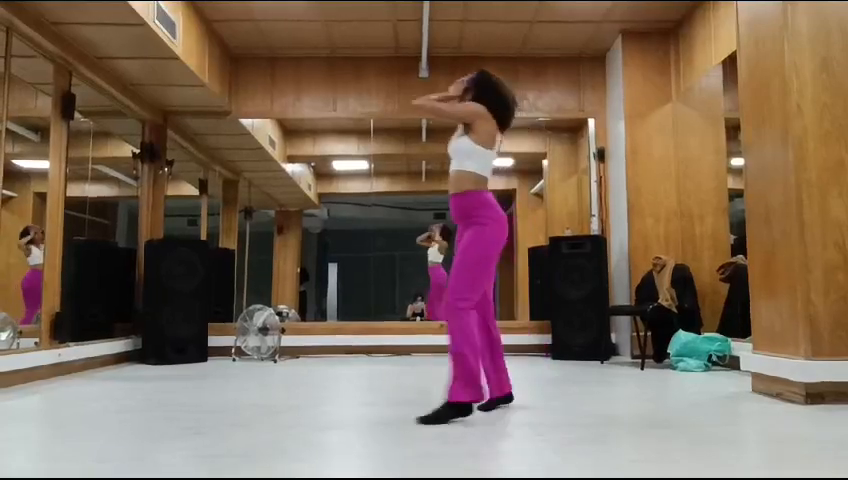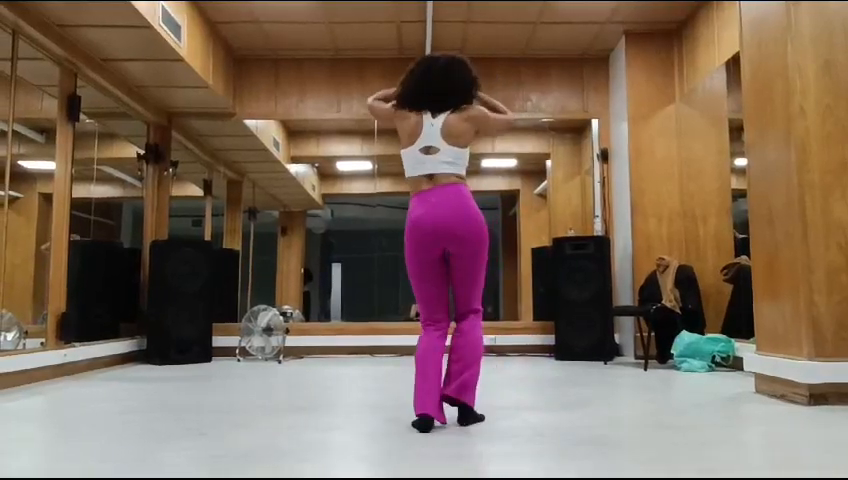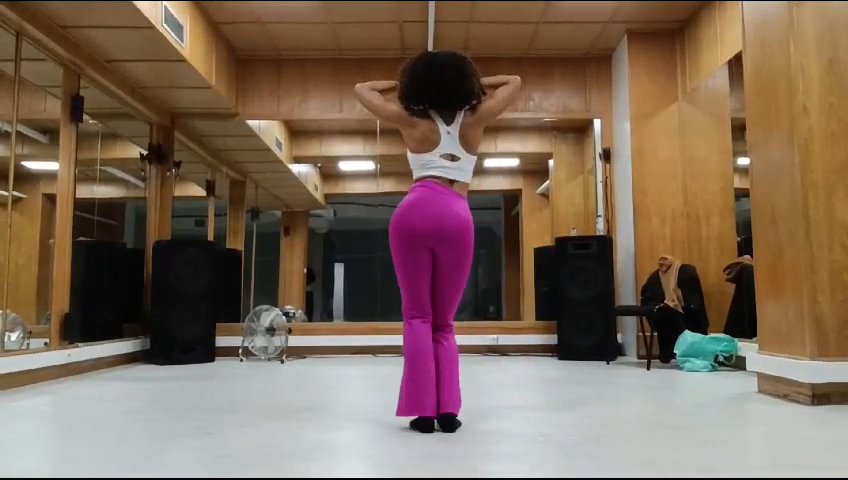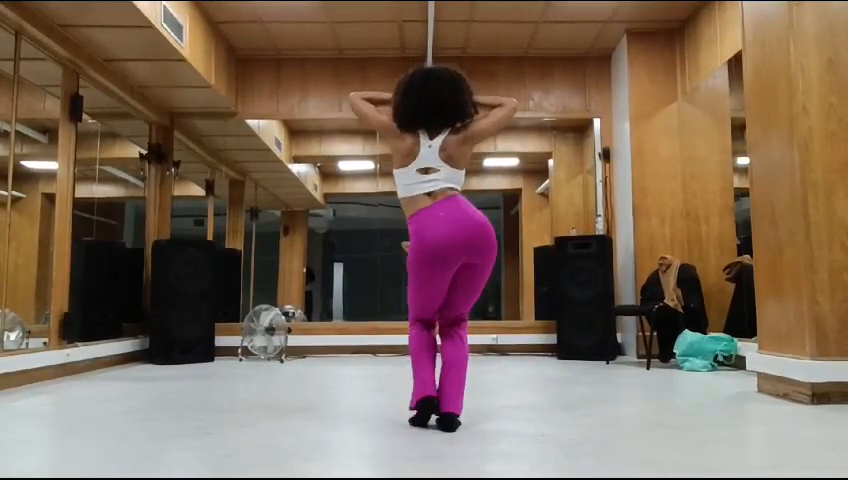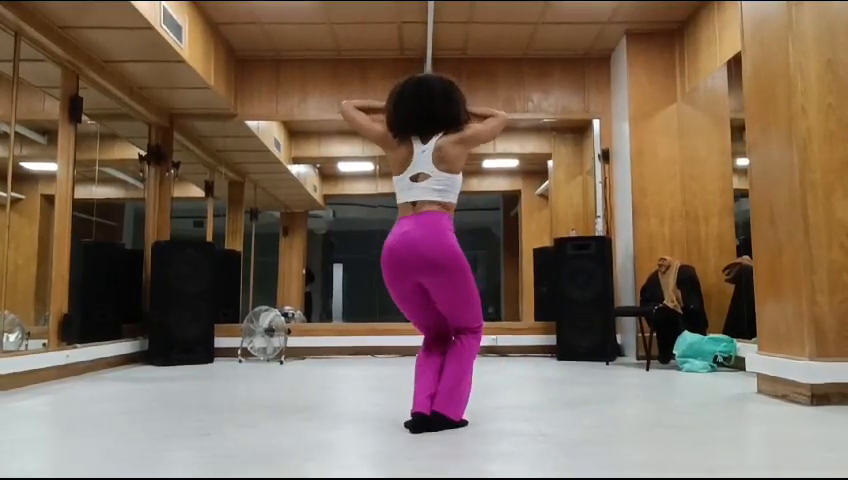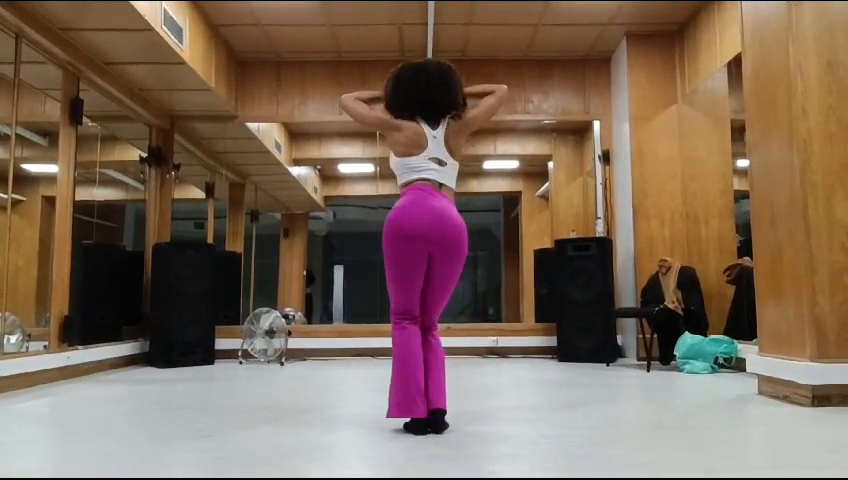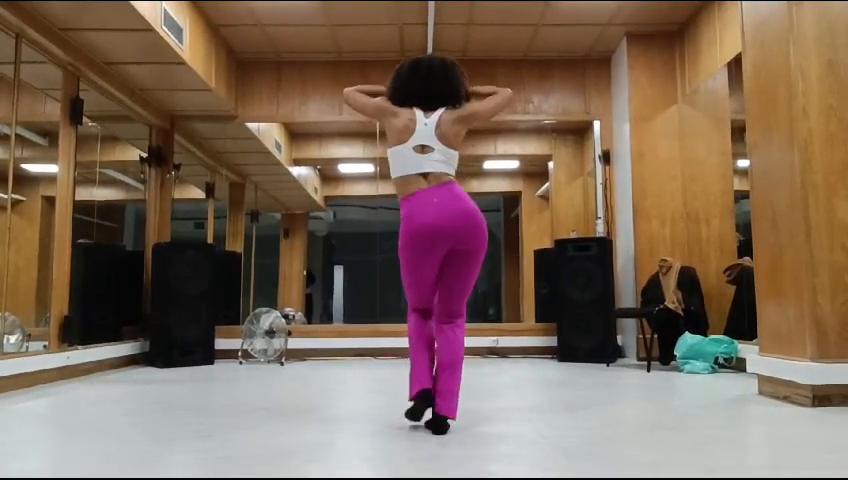
dt=0.5s
person 1, frame 1
left shoulder: (480, 113)
right shoulder: (475, 130)
left elbow: (420, 104)
left wrist: (453, 95)
left hip: (484, 220)
right hip: (471, 221)
left knee: (457, 302)
right knee: (479, 308)
left ankle: (461, 397)
right ankle: (500, 389)
person 1, frame 2
left shoulder: (405, 118)
right shoulder: (467, 117)
left elbow: (373, 100)
right elbow: (508, 118)
left wrist: (405, 88)
right wrist: (475, 95)
left hip: (421, 218)
right hip: (463, 212)
left knee: (432, 320)
right knee: (469, 312)
left ankle: (426, 410)
right ankle: (464, 399)
person 1, frame 3
left shoulder: (411, 122)
right shoulder: (474, 120)
left elbow: (361, 89)
right elbow: (514, 82)
left wrist: (400, 83)
right wrist: (475, 83)
left hip: (415, 212)
right hip: (457, 220)
left knee: (417, 316)
right knee: (443, 323)
left ankle: (422, 411)
right ankle: (448, 411)
person 1, frame 4
left shoulder: (398, 137)
right shoulder: (462, 139)
left elbow: (355, 98)
right elbow: (510, 105)
left wrist: (395, 98)
right wrist: (471, 100)
left hip: (428, 238)
right hip: (472, 226)
left knee: (421, 322)
right knee: (455, 323)
left ankle: (425, 396)
right ankle: (449, 410)
person 1, frame 5
left shoulder: (395, 145)
right shoulder: (456, 142)
left elbow: (347, 108)
right elbow: (500, 118)
left wrist: (388, 105)
right wrist: (463, 110)
left hip: (396, 247)
right hip: (436, 243)
left knee: (436, 336)
right knee: (469, 331)
left ankle: (422, 409)
right ankle: (446, 410)
person 1, frame 6
left shoulder: (396, 127)
right shoulder: (457, 128)
left elbow: (348, 101)
right elbow: (500, 91)
left wrist: (385, 94)
right wrist: (460, 92)
left hip: (410, 216)
right hip: (452, 225)
left knee: (405, 318)
right knee: (427, 322)
left ankle: (416, 413)
right ankle: (436, 409)
person 1, frame 7
left shoulder: (394, 115)
right shoulder: (456, 118)
left elbow: (349, 94)
right elbow: (505, 94)
left wrist: (390, 92)
right wrist: (466, 91)
left hip: (420, 221)
right hip: (463, 214)
left knee: (420, 311)
right knee: (451, 318)
left ankle: (422, 389)
right ankle: (442, 411)
